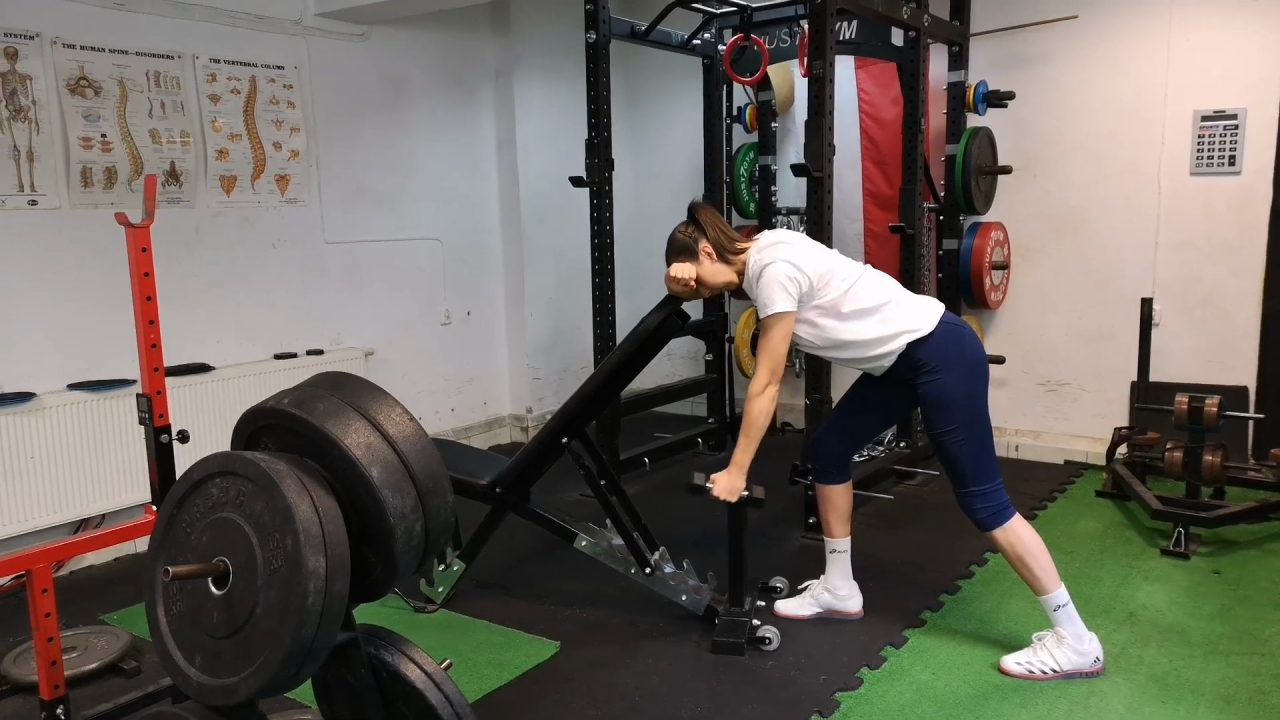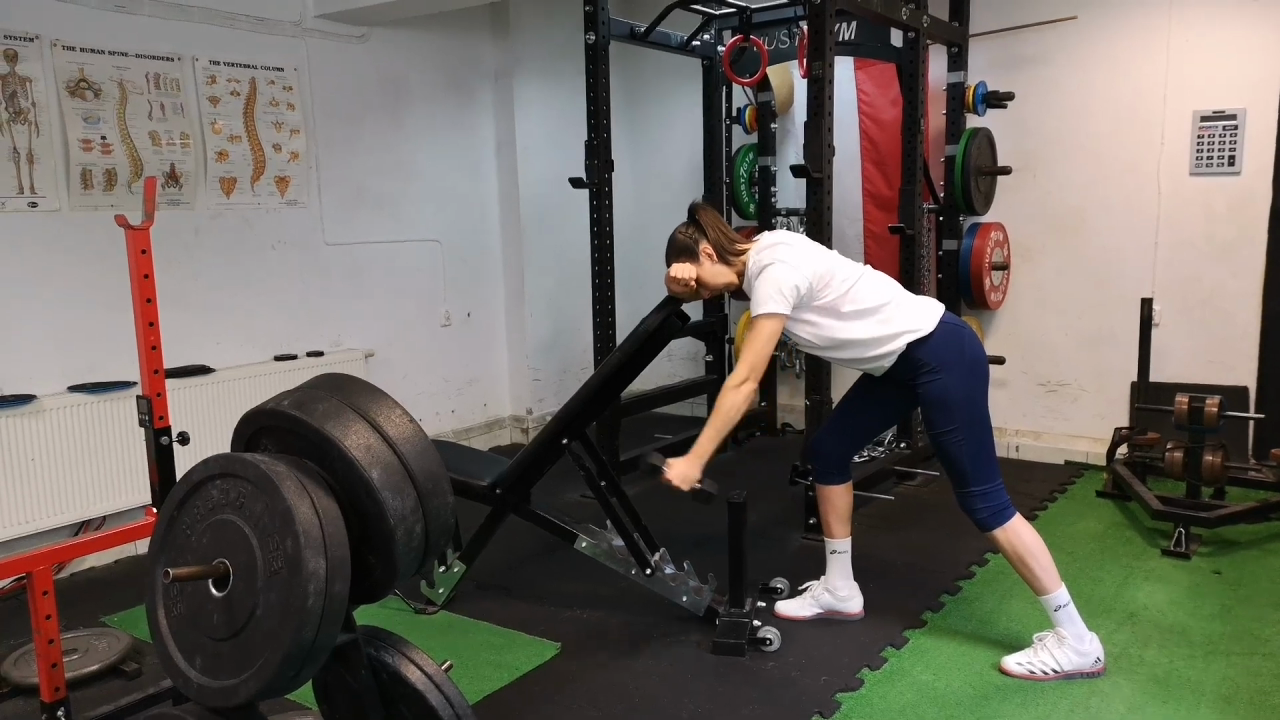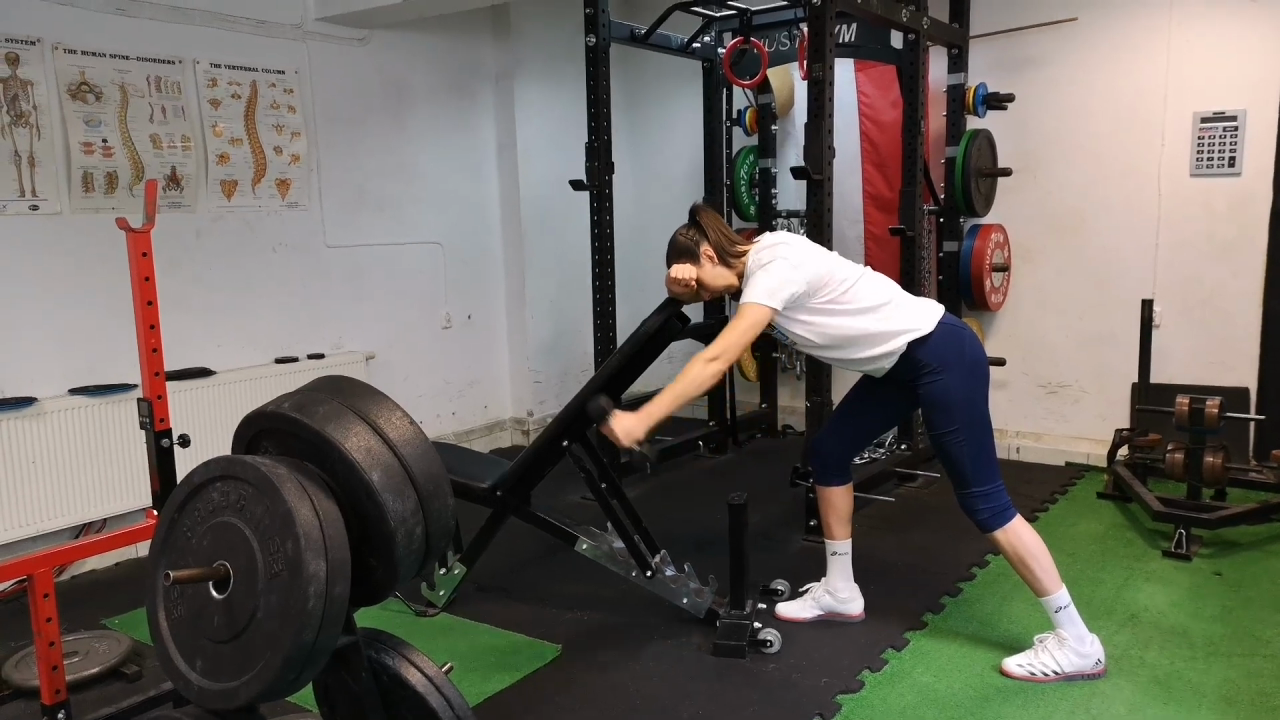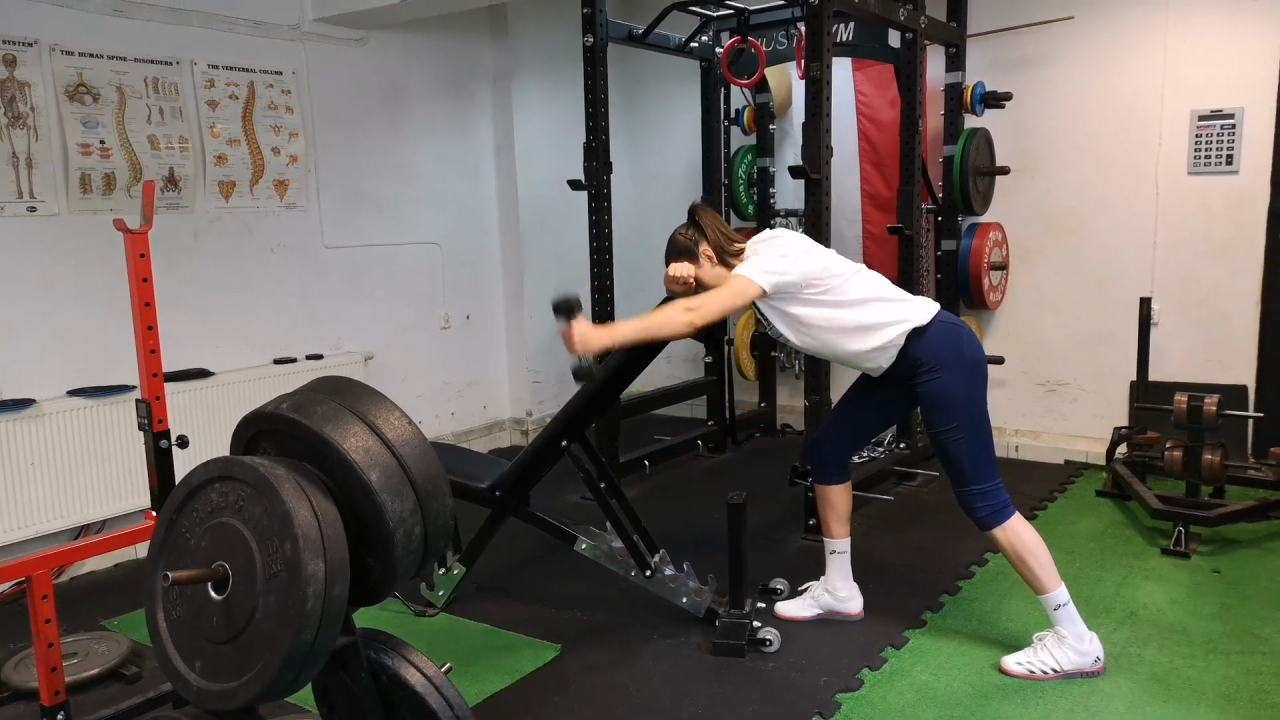
dt=0.2s
person 1, frame 1
left shoulder: (774, 270)
right shoulder: (758, 254)
left elbow: (765, 385)
left wrist: (737, 471)
right wrist: (682, 279)
left hip: (940, 354)
right hip: (902, 357)
left knee: (981, 498)
right knee: (827, 450)
left ankle: (1075, 641)
right ankle: (839, 588)
person 1, frame 2
left shoulder: (773, 271)
right shoulder: (756, 256)
left elbow: (744, 380)
right elbow: (688, 288)
left wrist: (694, 461)
right wrist: (681, 279)
left hip: (941, 355)
right hip: (902, 358)
left knee: (982, 498)
right knee: (827, 451)
left ankle: (1077, 642)
right ankle: (840, 590)
person 1, frame 3
left shoulder: (774, 268)
right shoulder: (755, 256)
left elbow: (717, 359)
right elbow: (692, 291)
left wrist: (641, 420)
right wrist: (684, 282)
left hip: (942, 355)
right hip: (900, 361)
left knee: (983, 499)
right knee: (828, 453)
left ankle: (1077, 642)
right ankle: (840, 591)
person 1, frame 4
left shoulder: (771, 258)
right shoulder: (753, 258)
left elbow: (696, 317)
right elbow: (687, 300)
left wrist: (601, 336)
right wrist: (684, 283)
left hip: (939, 354)
right hip: (899, 360)
left knee: (982, 498)
right knee: (826, 452)
left ankle: (1075, 641)
right ankle: (839, 590)
